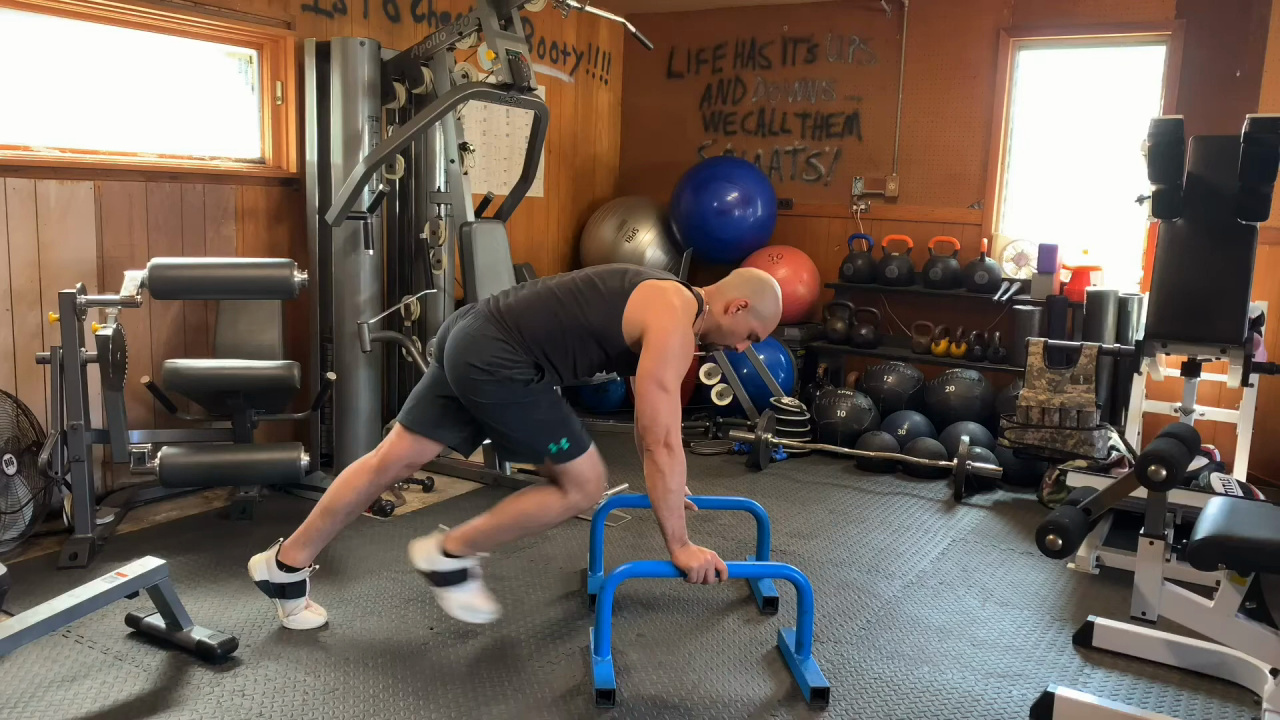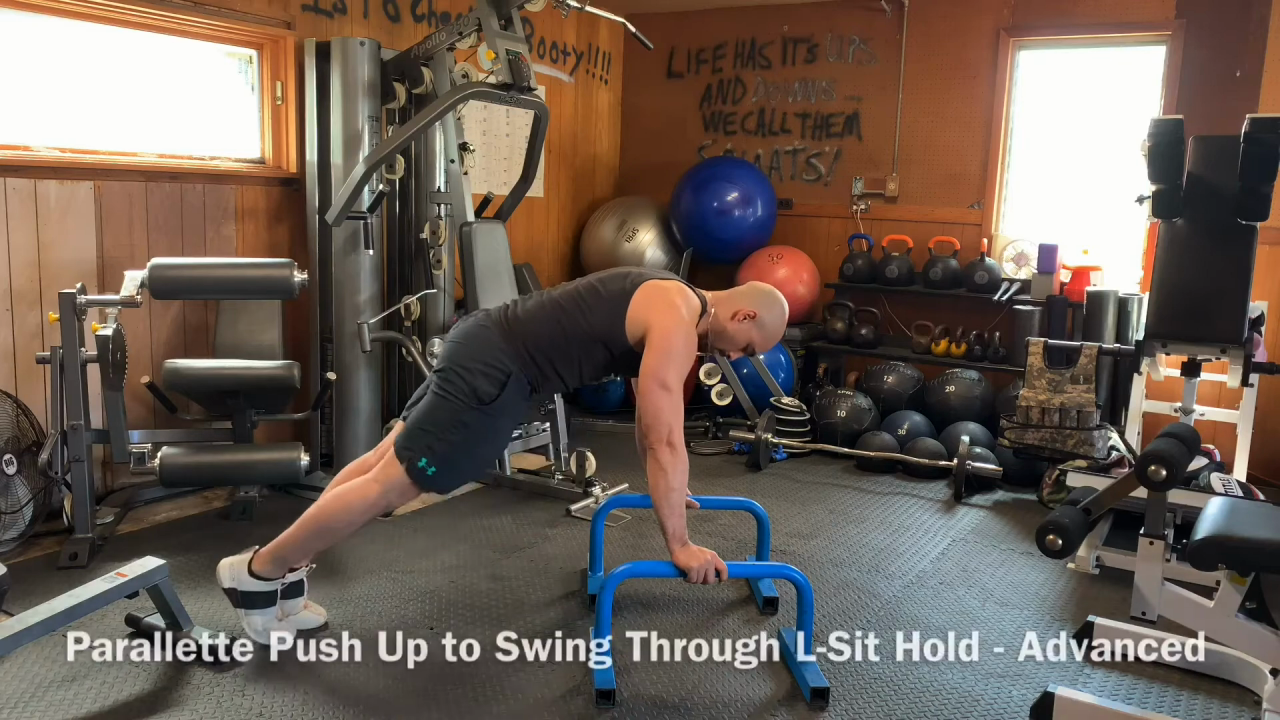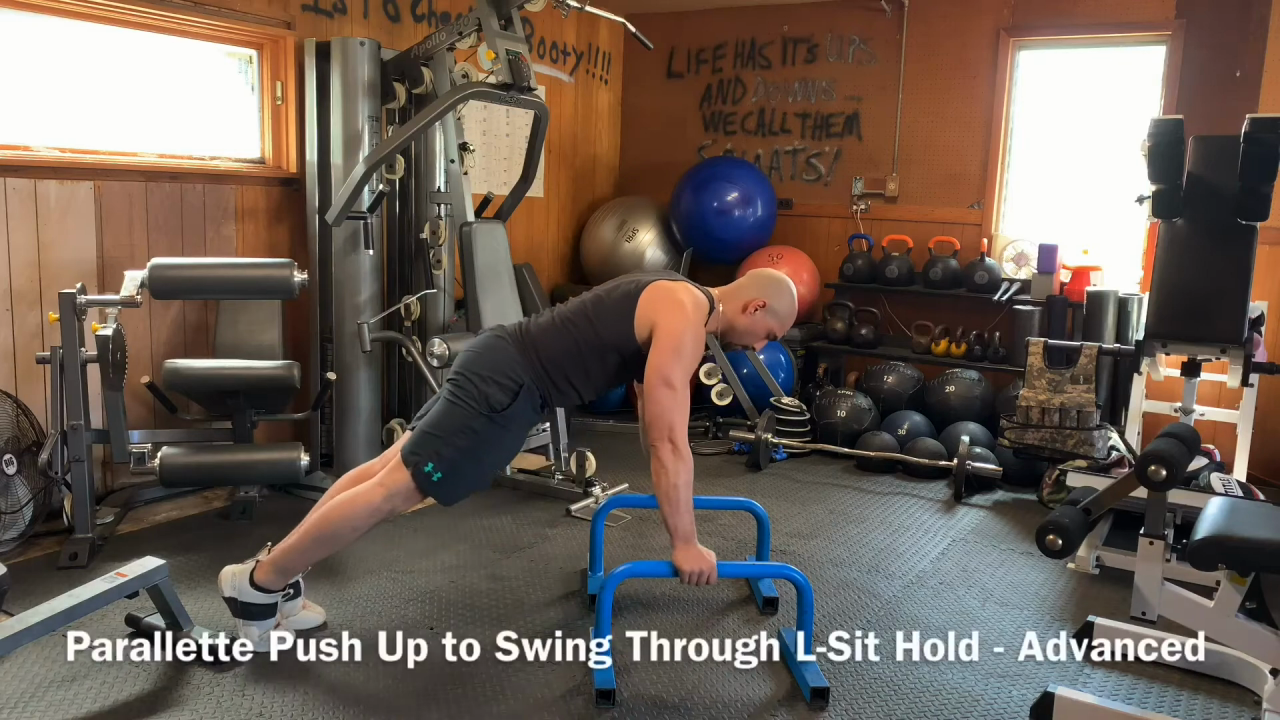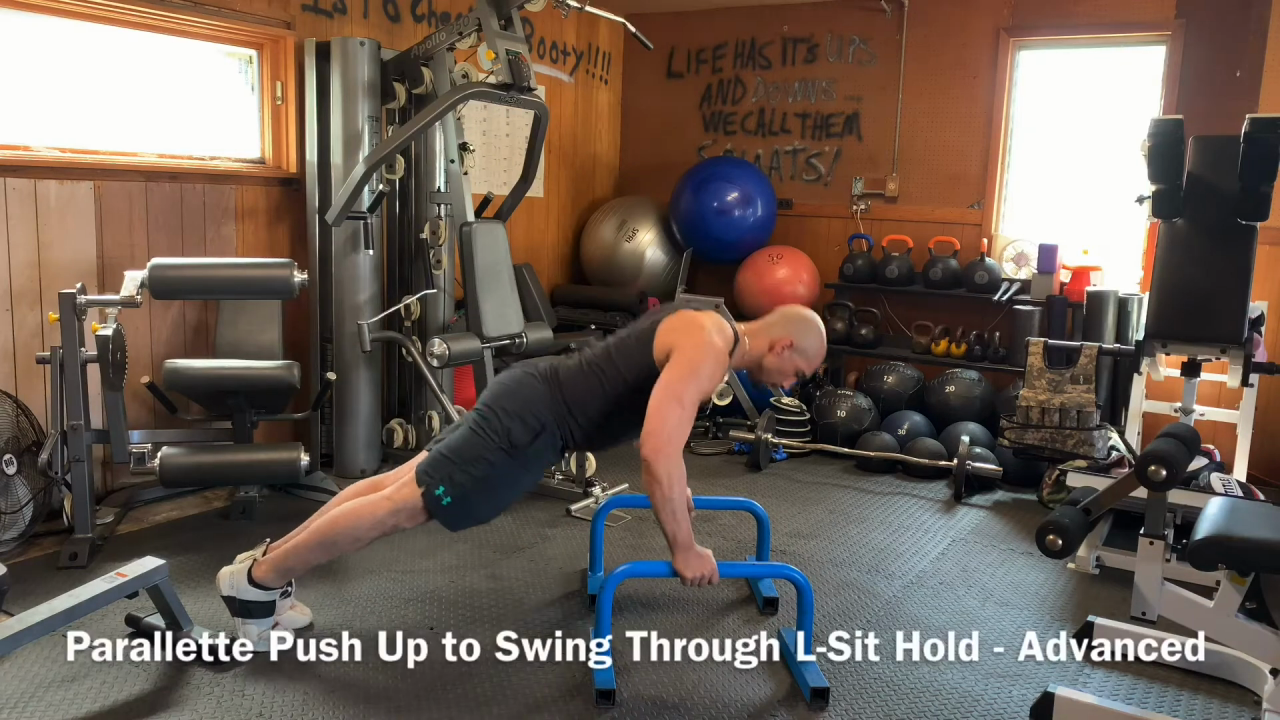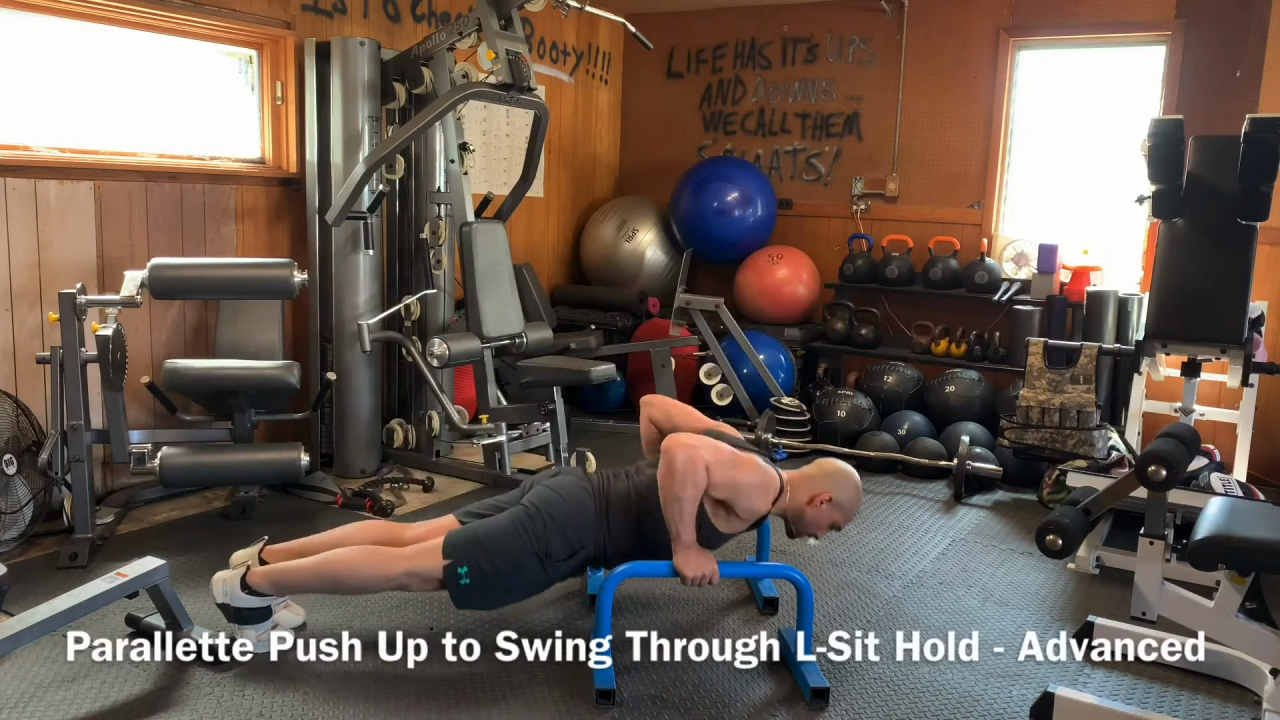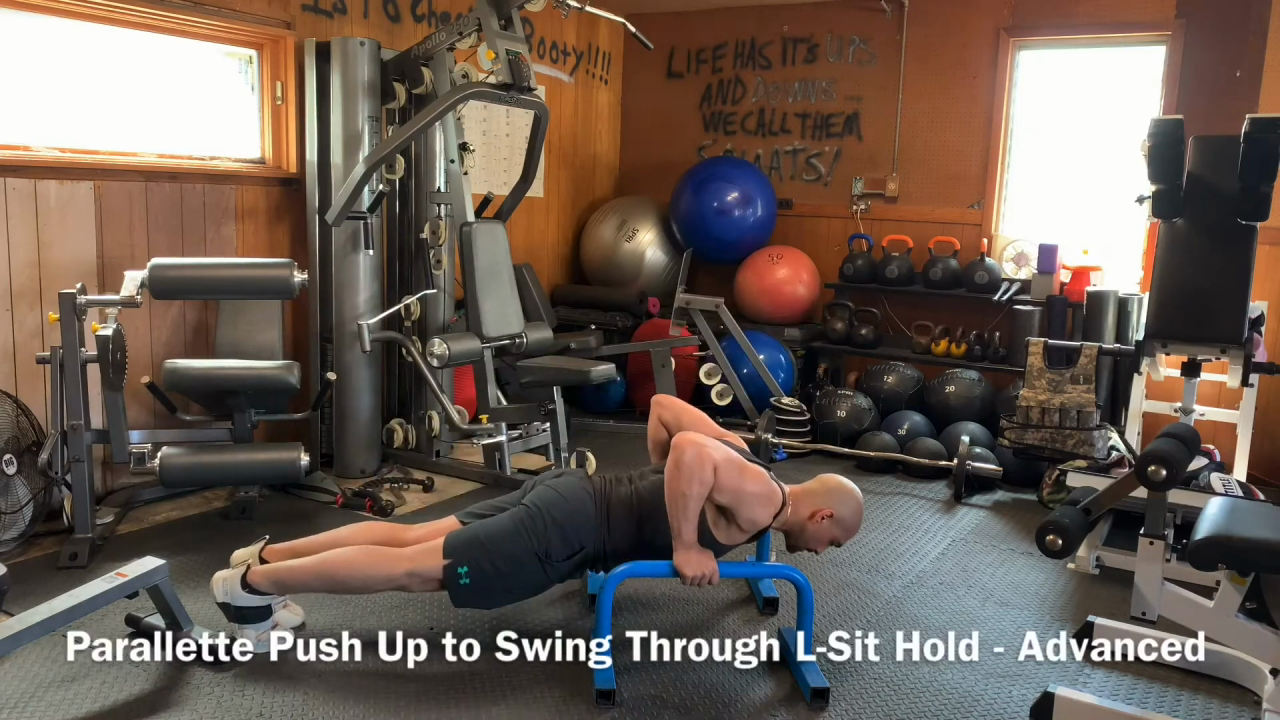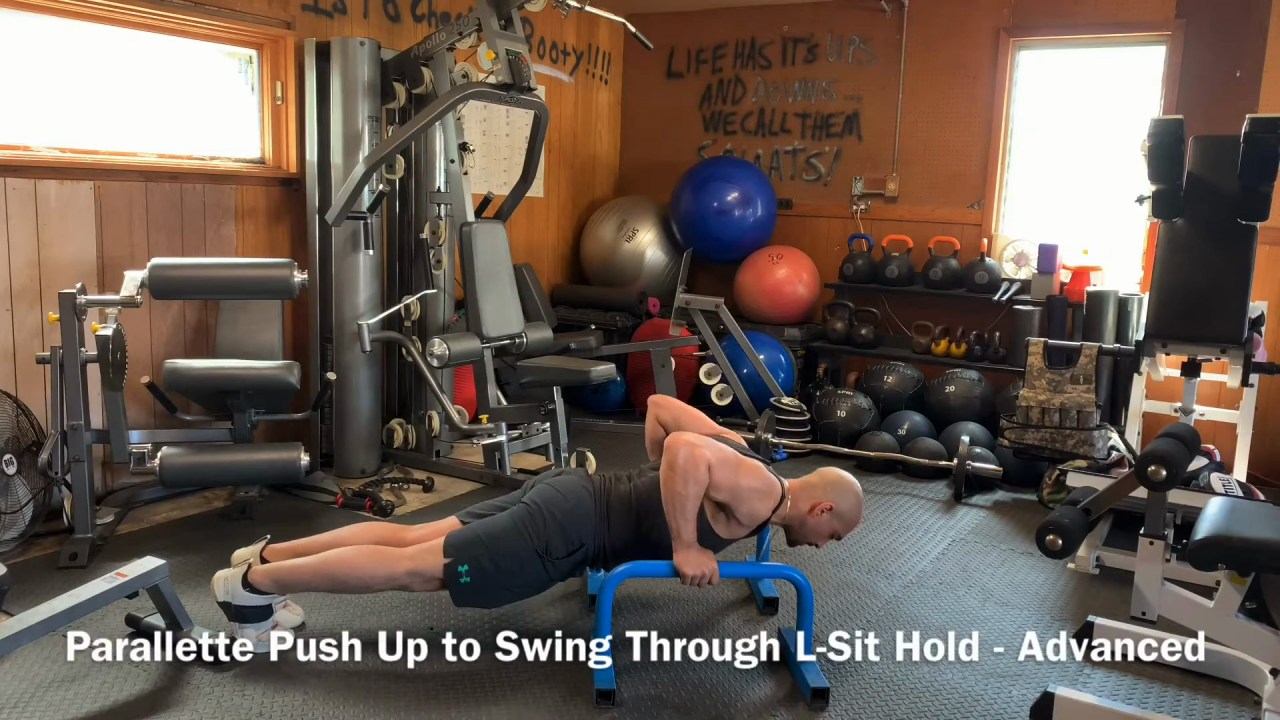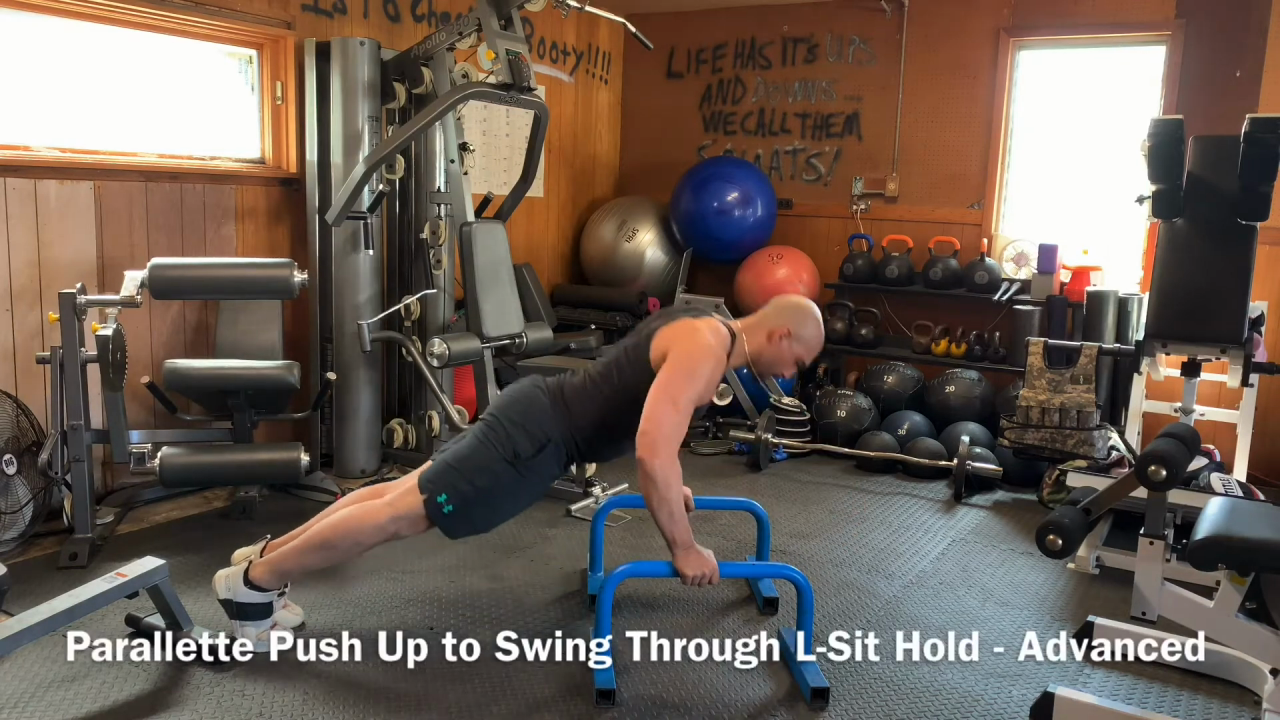
dt=0.5s
person 1, frame 1
left shoulder: (664, 295)
right shoulder: (674, 323)
left elbow: (650, 418)
right elbow: (662, 442)
left wrist: (662, 484)
right wrist: (680, 544)
left hip: (473, 332)
right hip: (496, 360)
left knee: (394, 458)
right knee: (585, 486)
left ankle: (284, 565)
right ankle: (451, 555)
person 1, frame 2
left shoulder: (671, 300)
right shoulder: (678, 323)
left elbow: (651, 416)
right elbow: (665, 442)
left wrist: (666, 489)
right wrist: (680, 546)
left hip: (483, 341)
right hip: (493, 370)
left knee: (388, 458)
right knee: (391, 485)
left ankle: (287, 572)
right ankle: (256, 573)
person 1, frame 3
left shoulder: (677, 298)
right shoulder: (685, 319)
left elbow: (653, 409)
right elbow: (668, 440)
left wrist: (671, 489)
right wrist: (684, 543)
left hip: (500, 363)
right hip: (506, 384)
left knee: (391, 466)
right knee: (393, 490)
left ankle: (278, 566)
right ankle: (257, 584)
person 1, frame 4
left shoulder: (705, 327)
right shoulder: (708, 347)
right elbow: (657, 451)
left wrist: (671, 488)
right wrist: (685, 550)
left hip: (530, 396)
right hip: (532, 421)
left knee: (398, 483)
right knee: (401, 508)
left ankle: (270, 559)
right ankle: (257, 582)
person 1, frame 5
left shoulder: (735, 446)
right shoulder: (758, 489)
left elbow: (652, 405)
right elbow: (682, 453)
right wrist: (685, 546)
left hip: (568, 492)
right hip: (567, 531)
left knee: (415, 534)
right knee: (412, 569)
left ankle: (266, 556)
right ankle: (250, 584)
person 1, frame 6
left shoulder: (741, 458)
right shoulder: (760, 501)
left elbow: (664, 405)
right elbow: (689, 449)
right wrist: (685, 545)
left hip: (570, 494)
right hip: (567, 530)
left knee: (412, 536)
right knee: (414, 568)
left ankle: (268, 555)
right ankle: (252, 581)
person 1, frame 7
left shoulder: (743, 452)
right shoulder: (761, 492)
left elbow: (658, 406)
right elbow: (683, 450)
right wrist: (686, 545)
left hip: (571, 493)
right hip: (568, 527)
left knee: (414, 536)
right knee: (413, 568)
left ankle: (266, 554)
right ankle: (251, 582)
person 1, frame 8
left shoulder: (704, 329)
right shoulder: (706, 351)
right elbow: (651, 451)
left wrist: (668, 484)
right wrist: (684, 547)
left hip: (538, 409)
right hip: (535, 435)
left knee: (405, 493)
right knee: (402, 514)
left ankle: (263, 560)
right ankle: (253, 582)
